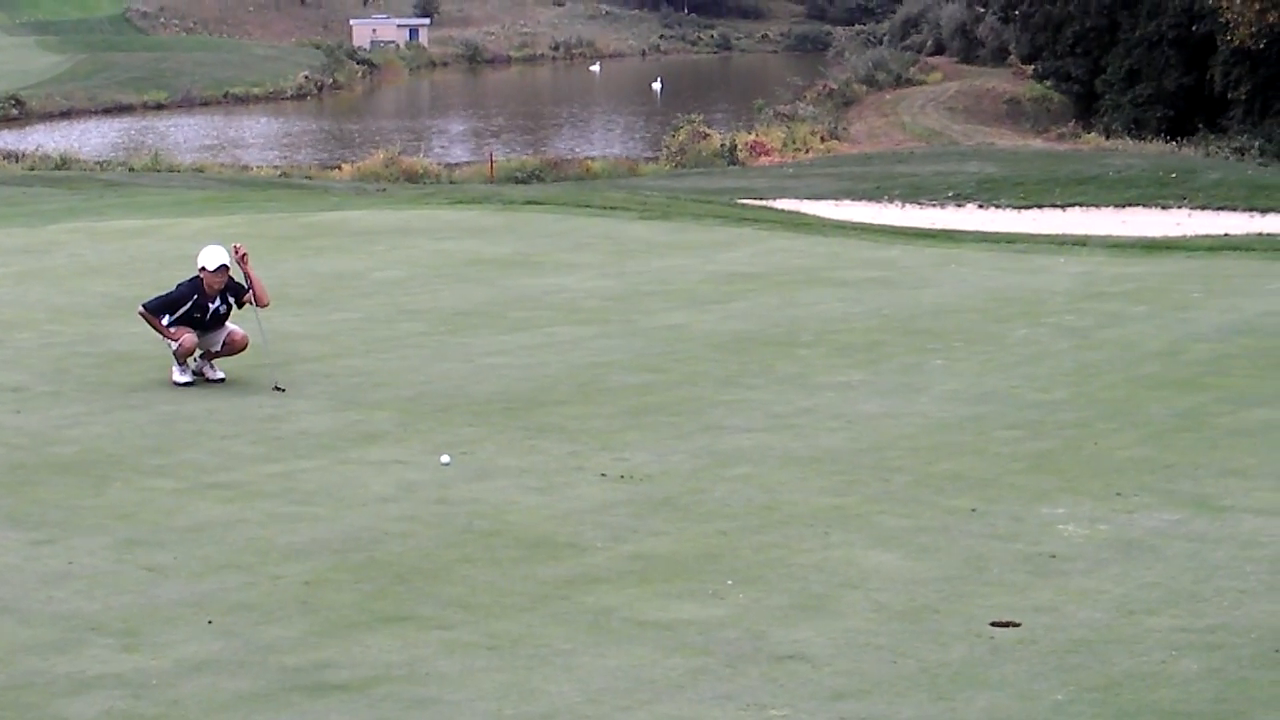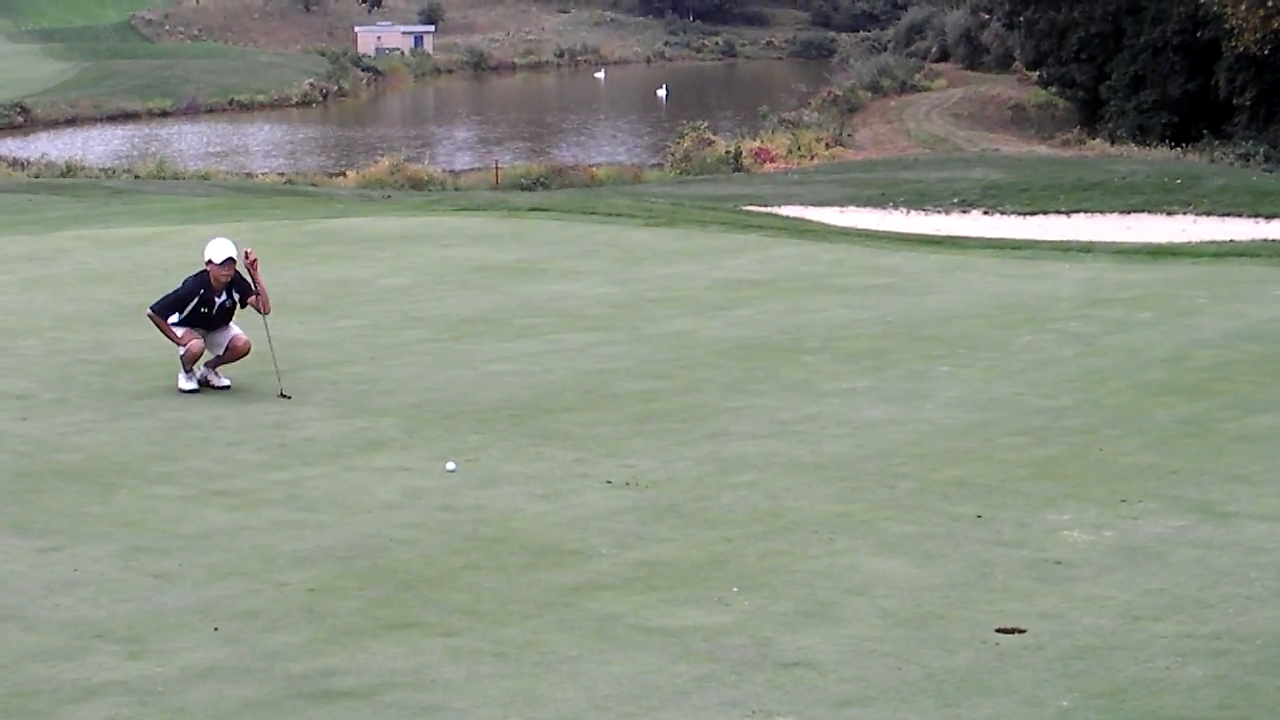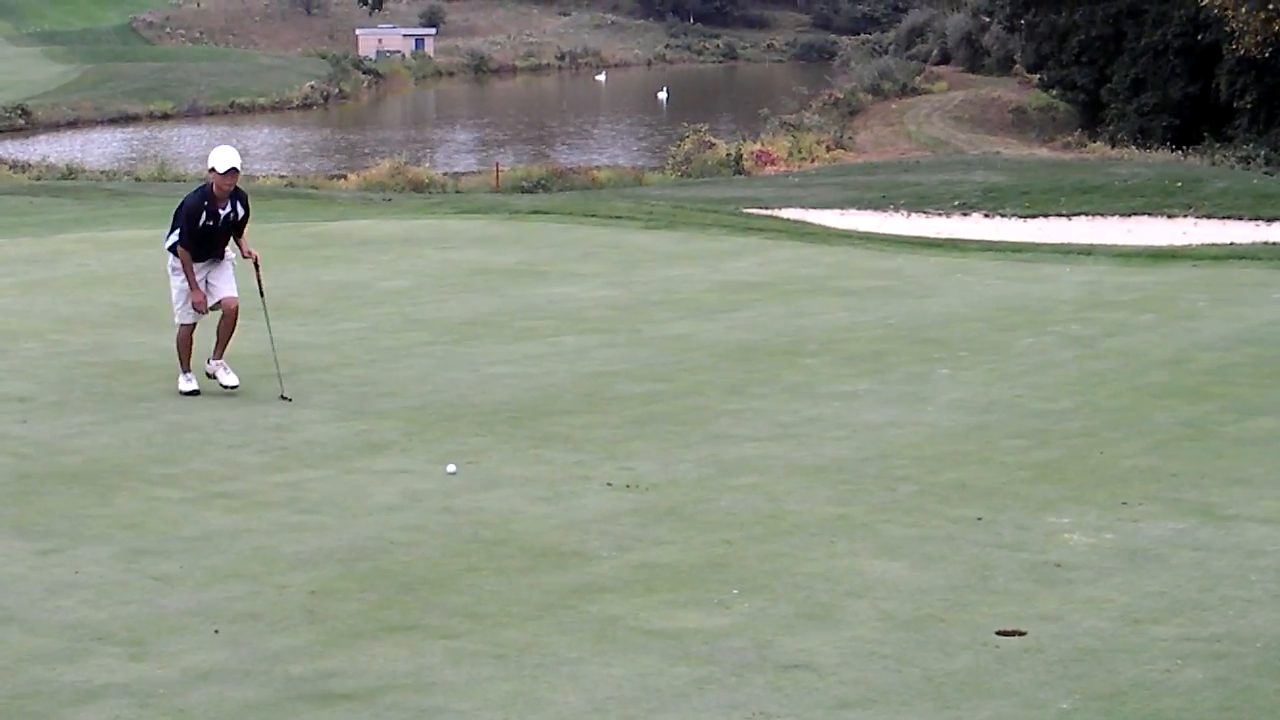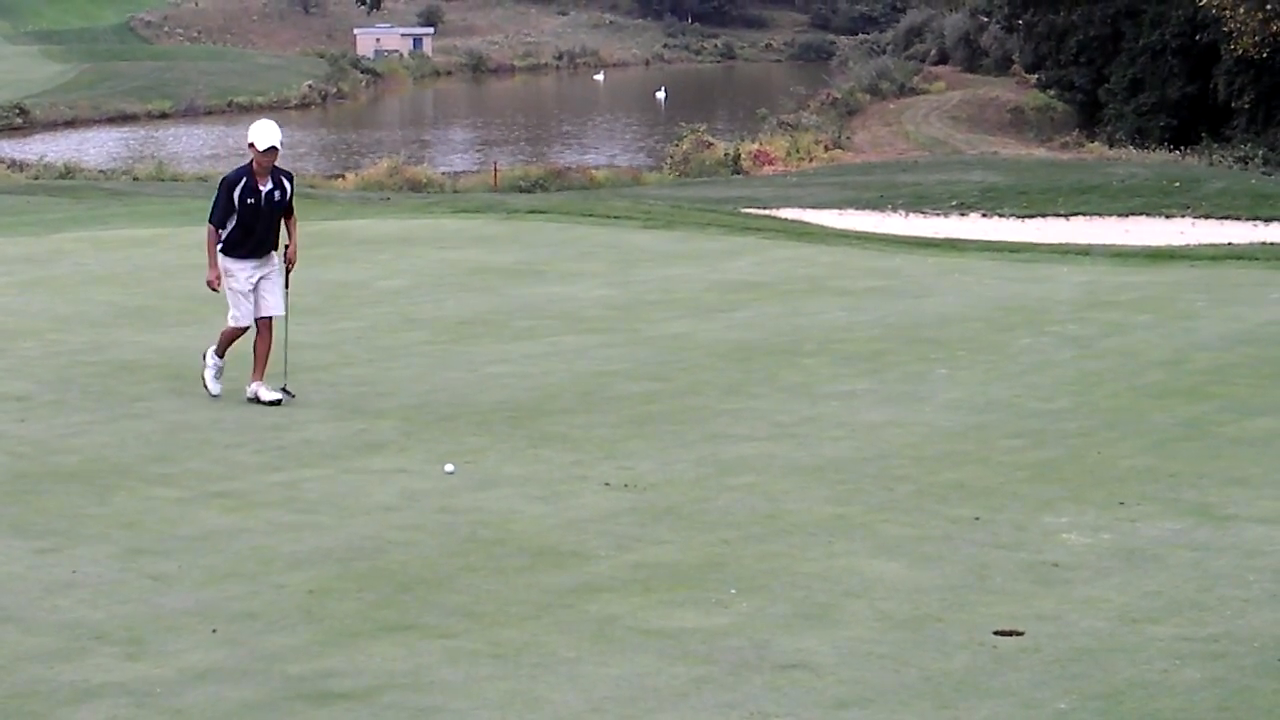
dt=0.5s
person 1, frame 1
left shoulder: (230, 288)
right shoulder: (187, 292)
left elbow: (263, 301)
right elbow: (144, 310)
left wrist: (246, 268)
right wrist: (169, 335)
left hip: (211, 330)
right hip: (181, 329)
left knee: (240, 340)
right knee: (189, 342)
left ankle: (204, 362)
right ankle: (180, 365)
person 1, frame 2
left shoulder: (237, 283)
right shoulder: (193, 288)
left elbow: (264, 308)
right elbow: (153, 312)
left wrist: (255, 274)
right wrist: (177, 339)
left hip: (217, 327)
right hip: (186, 327)
left knee: (242, 345)
right knee: (195, 347)
left ankle: (208, 369)
right ankle: (186, 373)
person 1, frame 3
left shoulder: (240, 199)
right shoulder: (195, 203)
right elbow: (183, 248)
left wrist: (245, 248)
right wrist: (195, 289)
left hip: (218, 258)
right hip: (186, 261)
left knee: (231, 306)
right knee: (188, 320)
left ankle: (216, 361)
right ankle: (185, 374)
person 1, frame 4
left shoulder: (284, 180)
right shoulder: (234, 182)
left elbow: (288, 213)
right elbow: (215, 225)
left wrist: (293, 242)
right wrist: (212, 266)
left hip: (267, 260)
right hip: (235, 261)
left knee: (266, 322)
right knee: (242, 323)
left ankle: (257, 384)
right ankle: (215, 356)
